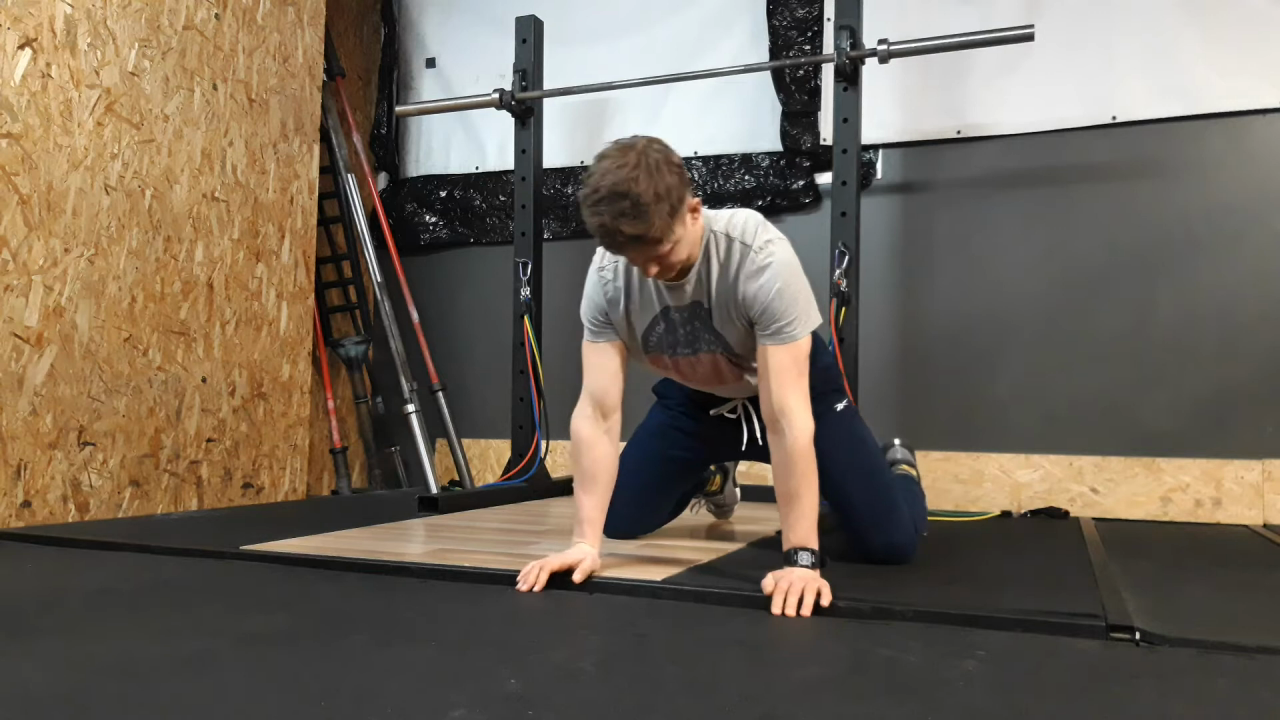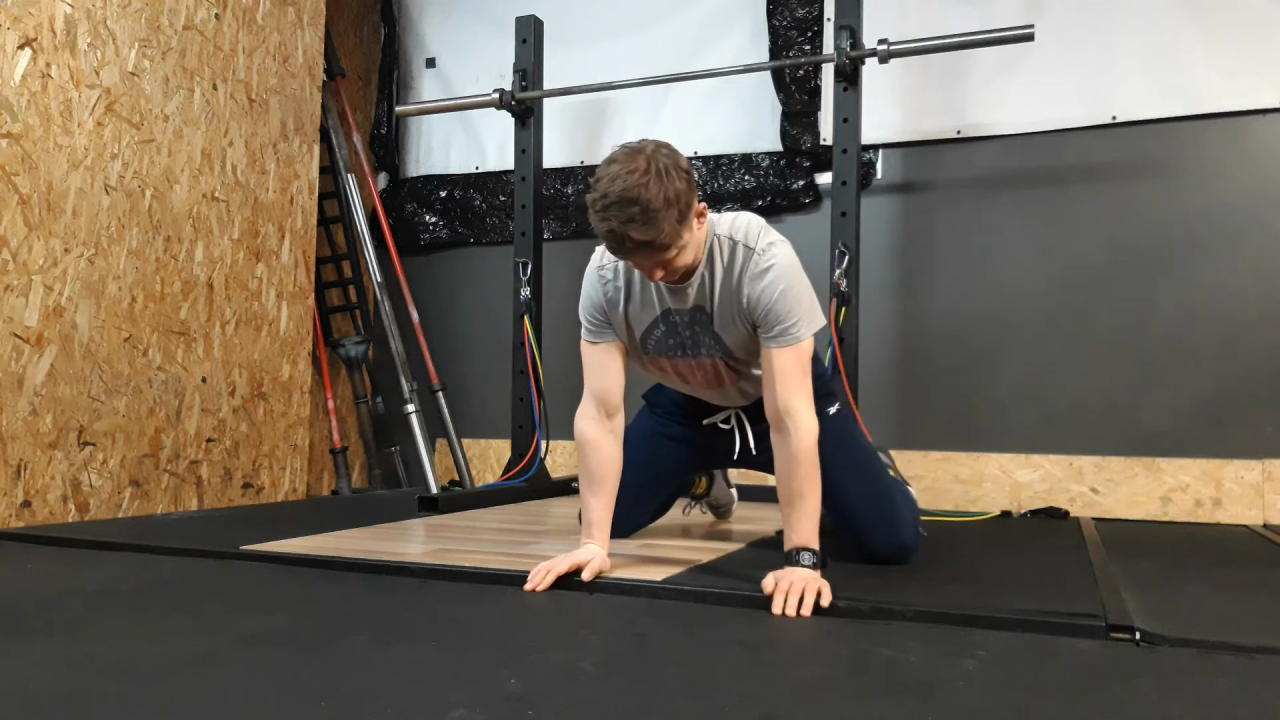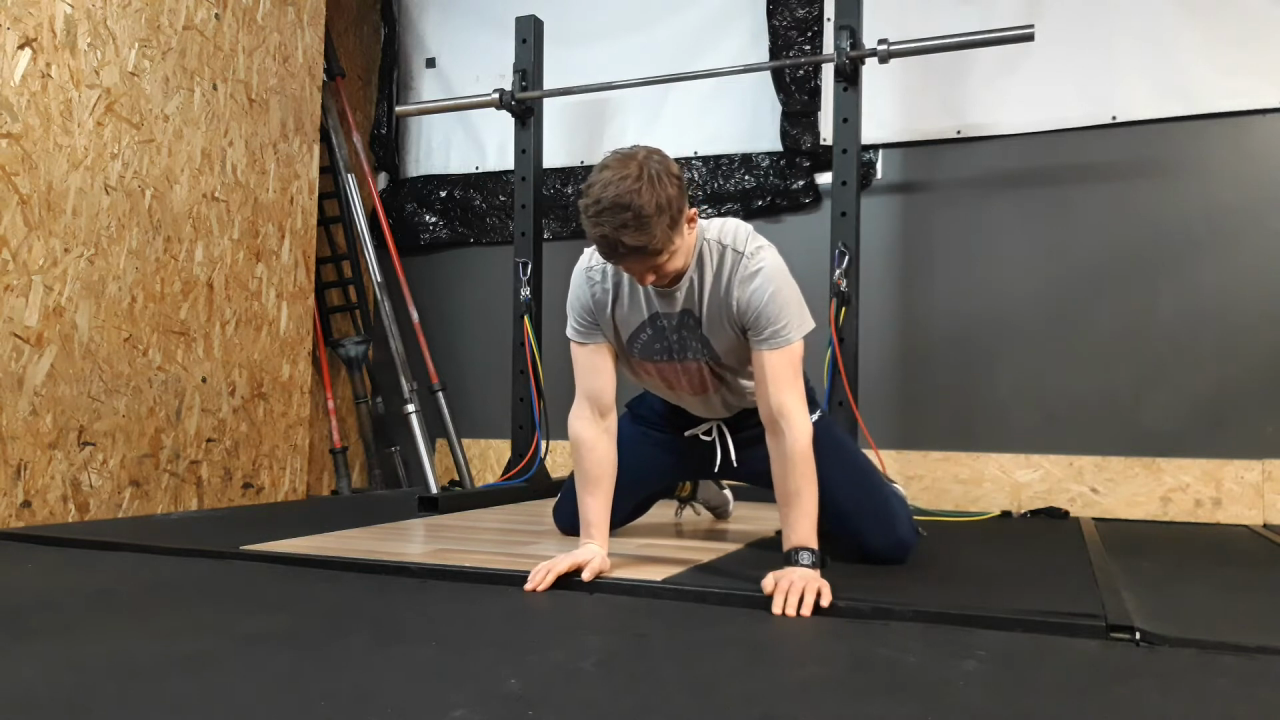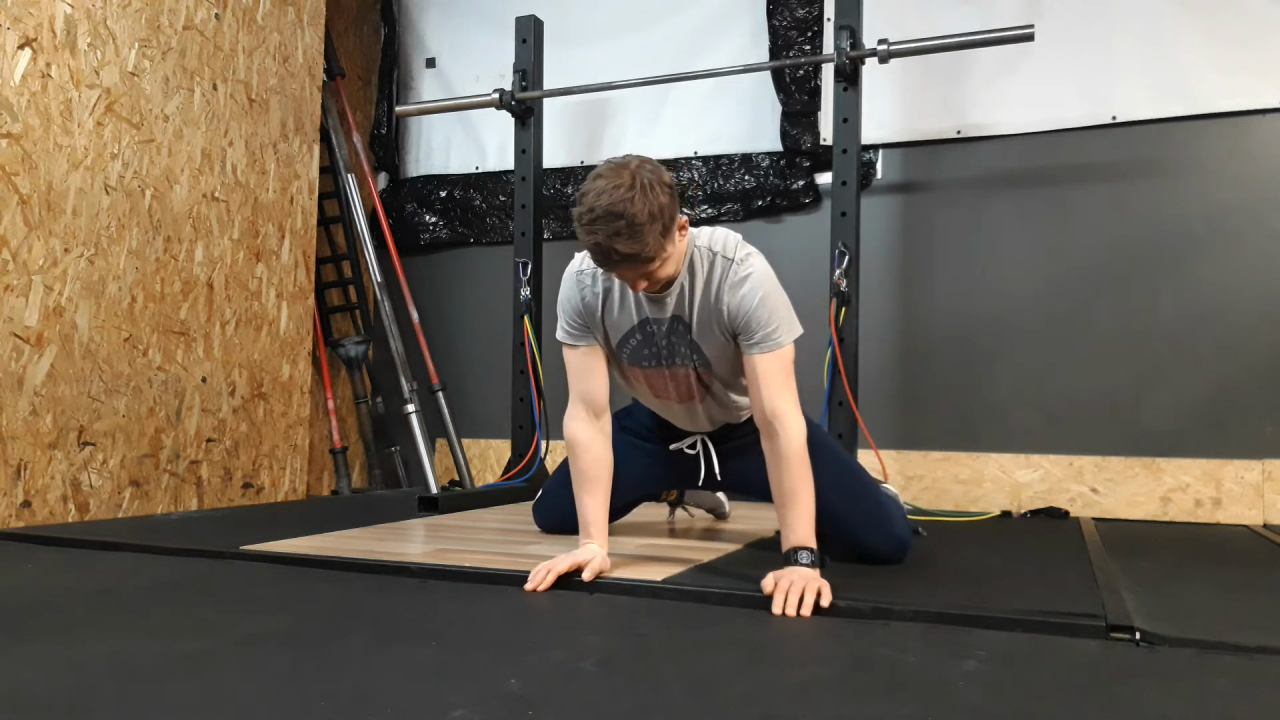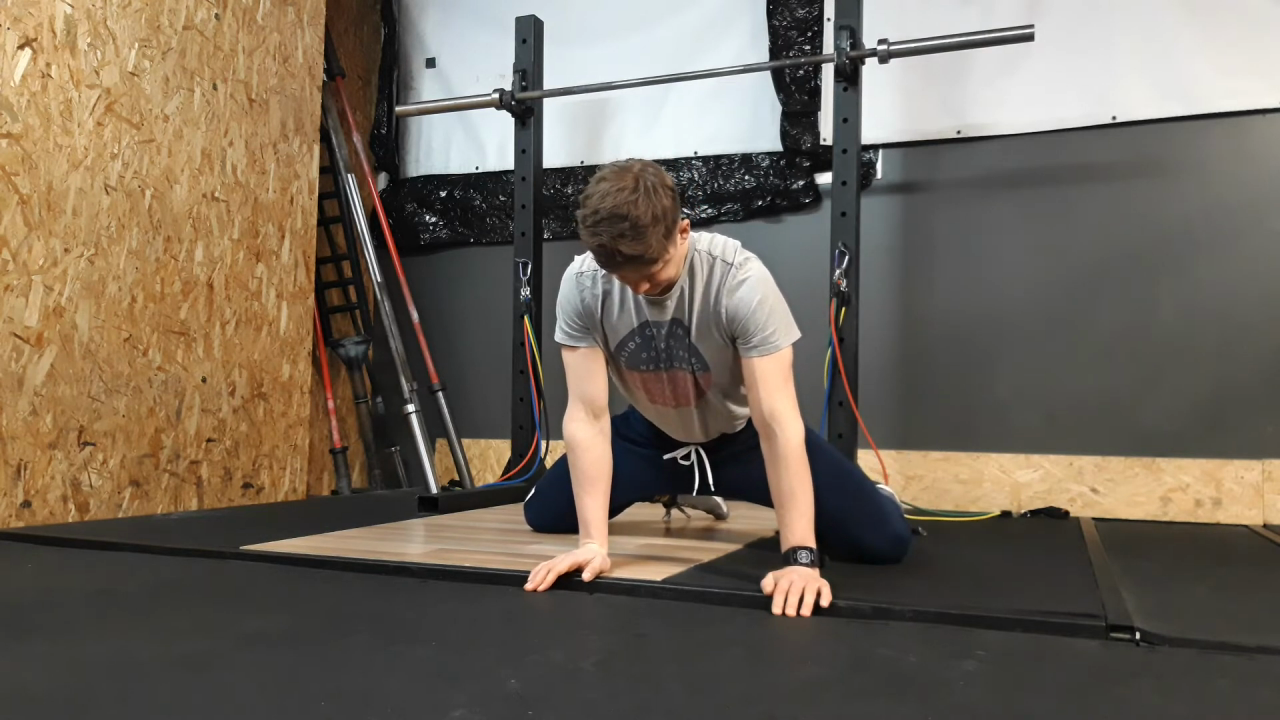
dt=0.7s
person 1, frame 1
left shoulder: (762, 257)
right shoulder: (607, 276)
left elbow: (784, 419)
right elbow: (598, 413)
left wrist: (801, 557)
right wrist: (585, 542)
left hip: (796, 387)
right hip: (694, 397)
left knee: (890, 542)
right knee: (619, 520)
left ankle: (897, 469)
right ankle: (710, 479)
person 1, frame 2
left shoulder: (764, 260)
right shoulder: (604, 275)
left elbow: (789, 420)
right elbow: (600, 411)
left wrist: (802, 557)
right wrist: (593, 542)
left hip: (782, 396)
right hip: (685, 404)
left knee: (891, 541)
right knee: (607, 520)
left ankle: (876, 470)
right ankle: (701, 481)
person 1, frame 3
left shoulder: (752, 266)
right shoulder: (592, 278)
left elbow: (783, 421)
right elbow: (593, 412)
left wrist: (801, 557)
right wrist: (593, 543)
left hip: (756, 413)
right hip: (668, 415)
left knee: (888, 539)
right knee: (571, 518)
right ankle: (692, 485)
person 1, frame 4
left shoulder: (741, 273)
right shoulder: (582, 282)
left elbow: (778, 420)
right elbow: (588, 414)
left wrist: (800, 556)
right wrist: (594, 542)
left hip: (744, 426)
right hip: (657, 426)
left knee: (884, 539)
right knee: (552, 516)
right ankle: (681, 490)
person 1, frame 5
left shoulder: (740, 279)
right shoulder: (582, 285)
left elbow: (777, 423)
right elbow: (587, 415)
left wrist: (800, 556)
right wrist: (593, 541)
left hip: (740, 434)
right hip: (651, 434)
left knee: (884, 538)
right knee: (543, 514)
right ankle: (675, 492)
